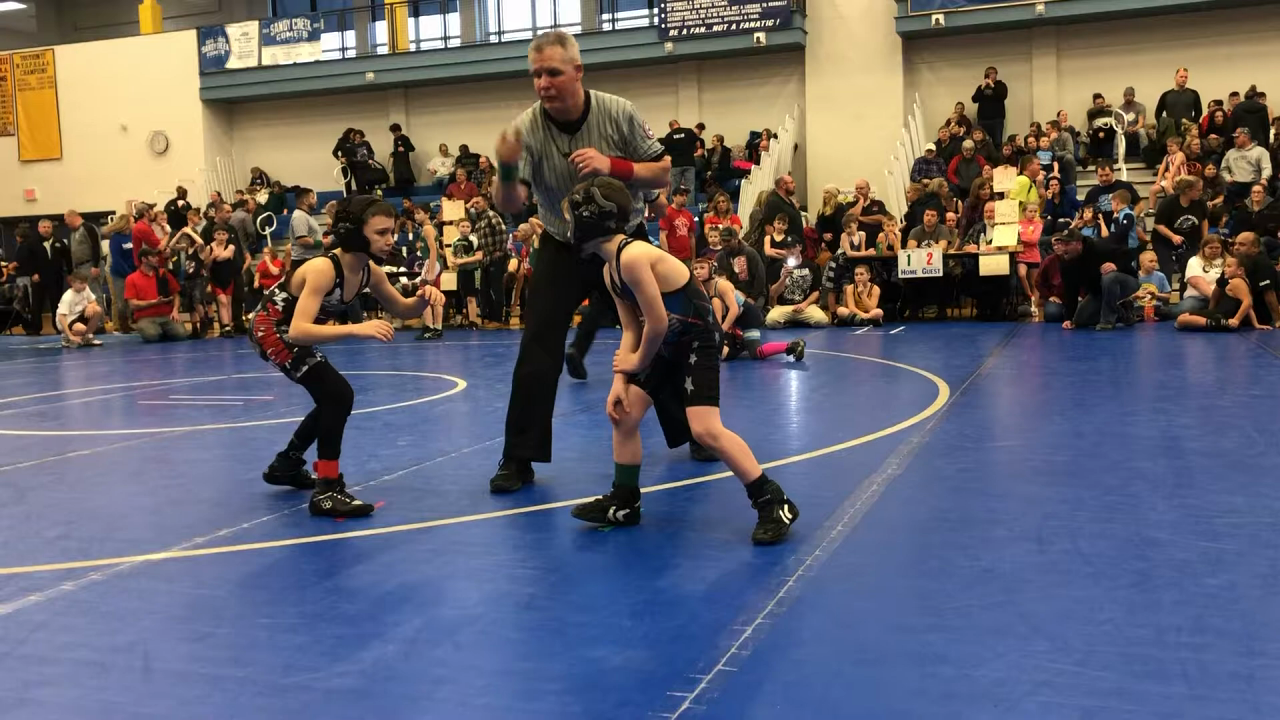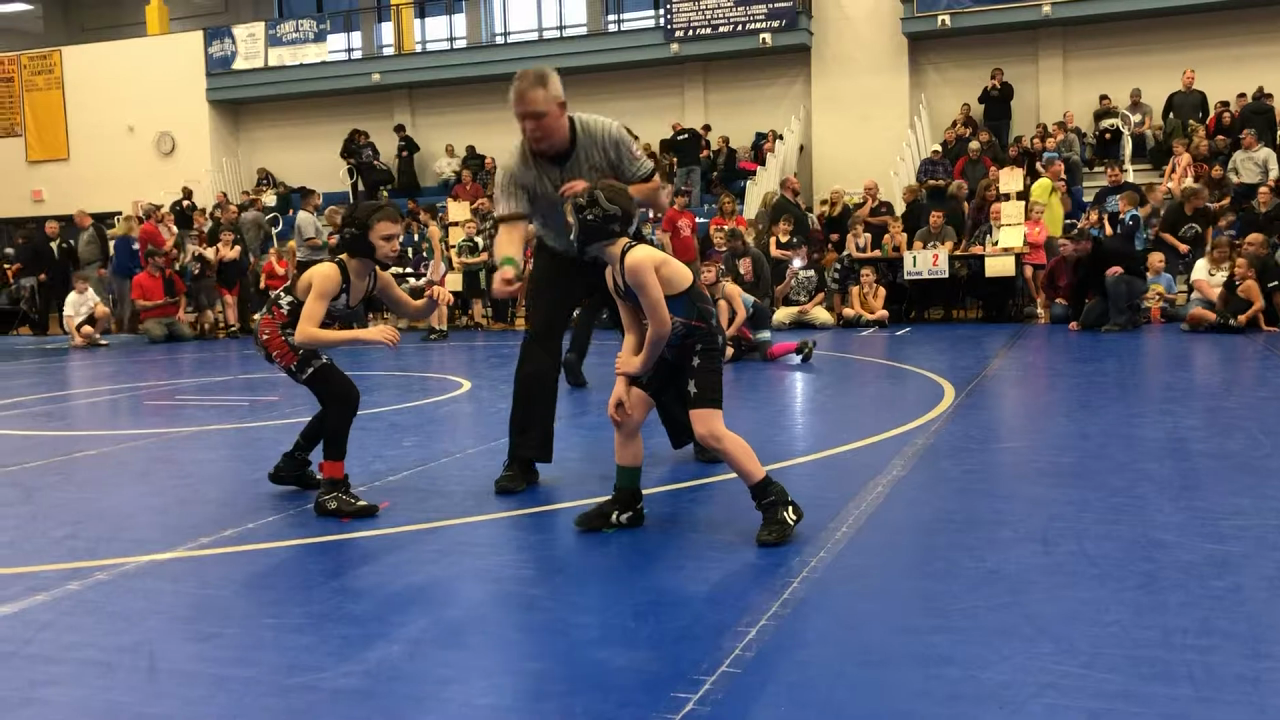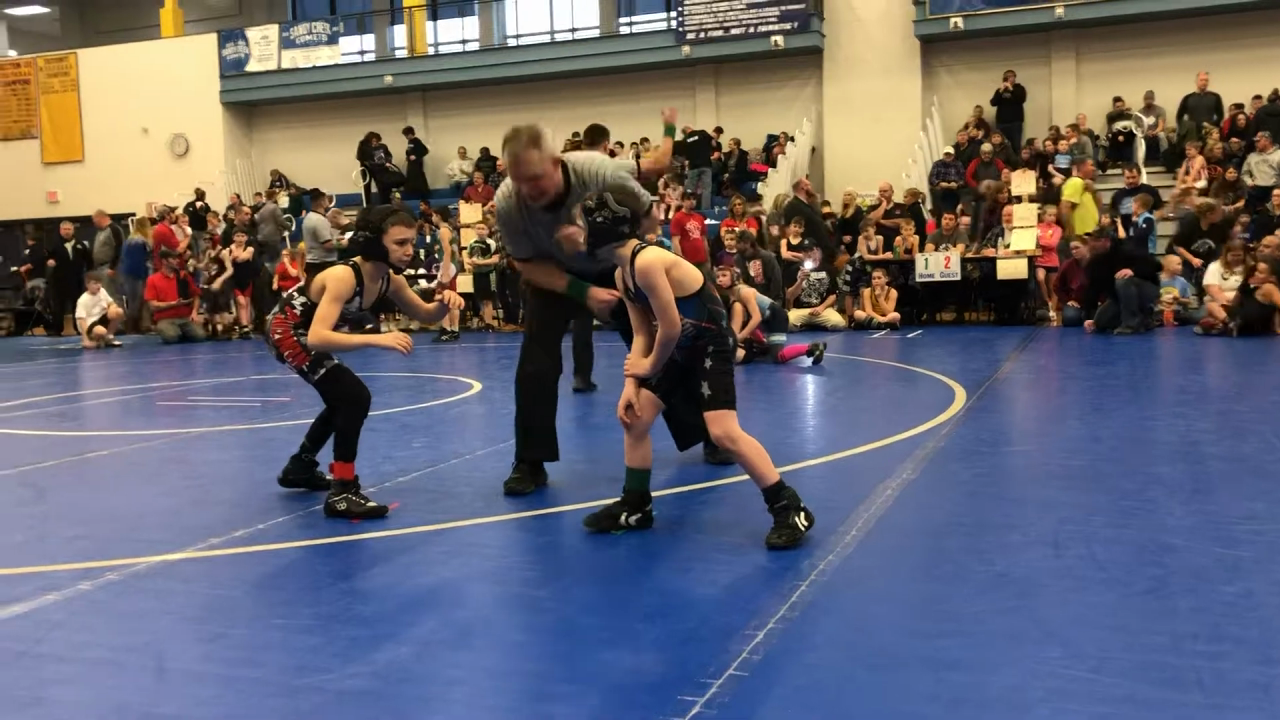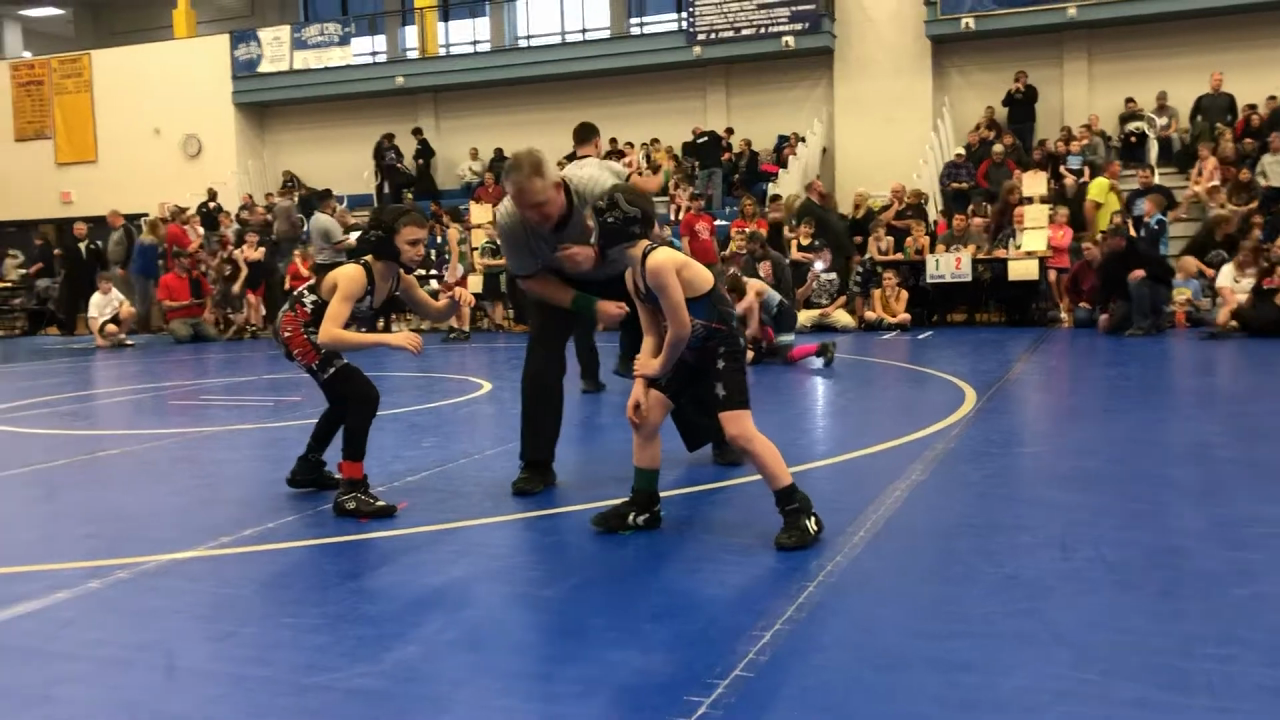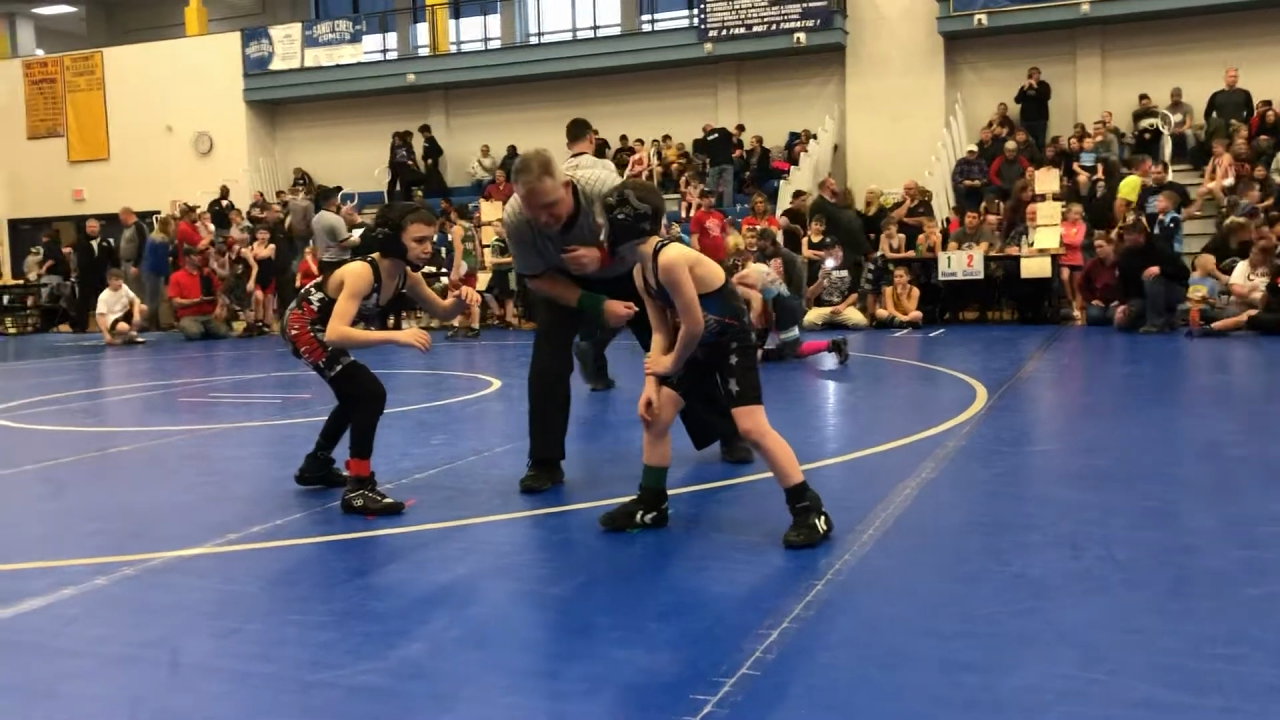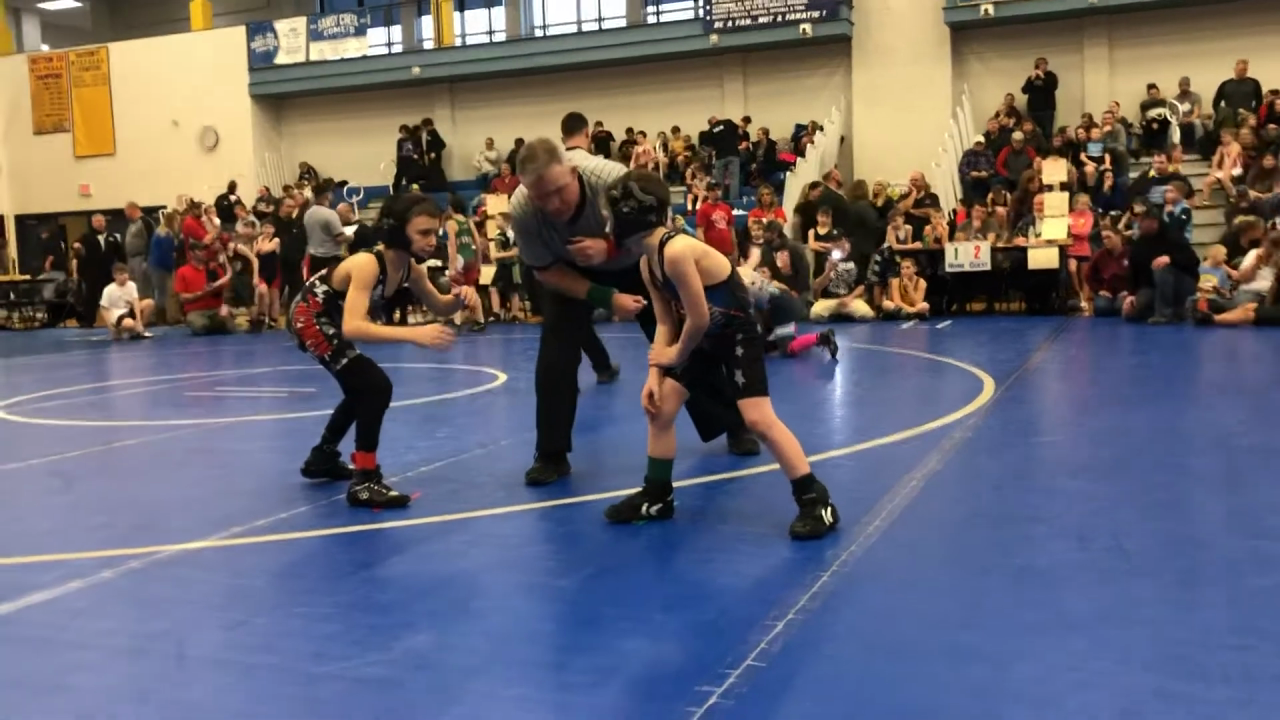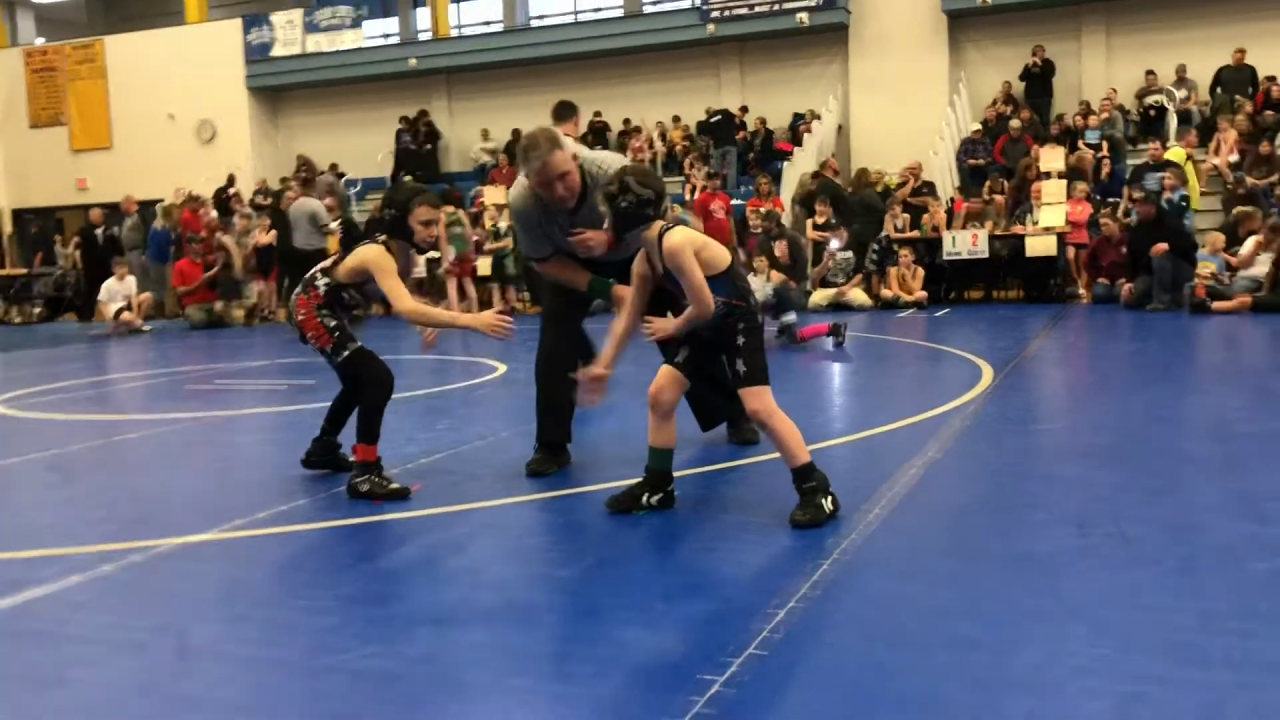
dt=0.2s
person 1, frame 1
left shoulder: (618, 112)
right shoulder: (526, 128)
left elbow: (663, 173)
right elbow: (509, 206)
left wrist: (613, 166)
right wrist: (508, 169)
right hip: (562, 248)
right knee: (538, 348)
right ankle: (518, 460)
person 1, frame 2
left shoulder: (607, 134)
right shoulder: (515, 165)
left elbow: (653, 190)
right elbow: (510, 225)
right wrist: (507, 265)
right hip: (559, 258)
right knee: (537, 350)
left ankle: (697, 433)
right ankle: (522, 461)
person 1, frame 3
left shoulder: (601, 173)
right shoulder: (506, 202)
right elbow: (526, 264)
right wrist: (584, 291)
right hip: (559, 275)
right knee: (535, 357)
left ankle: (706, 435)
right ankle: (529, 463)
person 1, frame 4
left shoulder: (601, 189)
right shoulder: (508, 219)
right elbow: (530, 279)
left wrist: (598, 254)
right wrist: (591, 306)
left hip: (625, 273)
right hip: (558, 281)
right knee: (542, 359)
right ankle: (536, 464)
person 1, frame 5
left shoulder: (607, 190)
right shoulder: (515, 219)
right elbow: (538, 279)
left wrist: (603, 256)
right wrist: (597, 306)
left hip: (632, 271)
right hip: (563, 279)
right knee: (548, 358)
left ankle: (727, 434)
right ankle: (544, 462)
person 1, frame 6
left shoulder: (612, 179)
right shoulder: (521, 211)
right elbow: (545, 270)
left wrist: (610, 248)
right wrist: (605, 298)
left hip: (637, 262)
right hip: (570, 271)
right knee: (556, 351)
left ankle: (734, 425)
right ankle: (551, 455)
person 1, frame 7
left shoulder: (613, 170)
right shoulder: (520, 201)
right elbow: (544, 262)
left wrist: (610, 239)
right wrist: (606, 290)
left hip: (636, 253)
right hip: (568, 262)
right knee: (556, 342)
left ankle: (734, 415)
right ankle: (551, 446)
person 2, frame 1
left shoulder: (633, 257)
right shoulder: (610, 269)
left elbow: (657, 323)
right elbow: (631, 328)
left wrist: (638, 363)
right wrist: (620, 381)
left hip: (698, 340)
right hip: (666, 345)
left knee: (705, 429)
right knee: (623, 414)
left ankle: (772, 503)
right ankle: (624, 502)
person 2, frame 2
left shoulder: (636, 260)
right shoulder: (612, 271)
left elbow: (660, 326)
right elbow: (633, 332)
left wrist: (641, 365)
right wrist: (621, 383)
left hip: (701, 343)
right hip: (669, 348)
left knee: (709, 431)
right knee: (625, 416)
left ankle: (777, 504)
right ankle: (627, 503)
person 2, frame 3
left shoulder: (647, 262)
right shoulder: (622, 274)
left elbow: (670, 328)
right elbow: (642, 333)
left wrist: (650, 366)
right wrist: (630, 384)
left hip: (711, 344)
right hip: (679, 349)
left knee: (724, 432)
right knee: (635, 417)
left ankle: (789, 508)
right ankle: (635, 506)
person 2, frame 4
left shoulder: (658, 262)
right shoulder: (632, 274)
left elbow: (680, 329)
right elbow: (652, 334)
left wrist: (660, 367)
right wrist: (639, 385)
left hip: (721, 345)
right hip: (688, 350)
left knee: (739, 432)
right knee: (643, 417)
left ankle: (798, 511)
right ankle: (644, 506)
person 2, frame 5
left shoulder: (670, 259)
right shoulder: (640, 271)
left elbow: (693, 326)
right elbow: (661, 331)
left wrist: (671, 364)
right wrist: (651, 383)
left hip: (732, 340)
right hip: (697, 346)
left knee: (752, 427)
right knee: (654, 415)
left ankle: (809, 510)
right ankle: (651, 504)
person 2, frame 6
left shoulder: (676, 251)
right shoulder: (647, 263)
left elbow: (699, 318)
right elbow: (665, 323)
left wrist: (676, 355)
right wrist: (654, 375)
left hip: (737, 332)
right hip: (702, 338)
left knee: (758, 418)
right knee: (659, 407)
left ankle: (815, 501)
right ankle: (656, 496)
person 2, frame 7
left shoulder: (675, 243)
right shoulder: (645, 258)
left elbow: (704, 307)
right elbow: (629, 315)
left wrist: (673, 327)
right wrist: (603, 365)
left hip: (738, 322)
right hip: (702, 327)
left knee: (759, 407)
right knee: (660, 395)
left ankle: (815, 490)
right ankle: (657, 486)
person 3, frame 1
left shoulder: (370, 271)
right shoulder: (323, 269)
left elbow: (402, 310)
right elbow: (299, 331)
left wrist: (424, 298)
right wrist: (357, 329)
left hip: (292, 331)
right hip: (272, 328)
left knee: (333, 399)
right knee: (338, 395)
left ankle: (286, 465)
right ankle: (326, 491)
person 3, frame 2
left shoulder: (377, 276)
right shoulder: (329, 274)
left elbow: (412, 312)
right elbow: (304, 335)
left wrist: (432, 299)
right wrist: (364, 334)
left hip: (297, 334)
right hip: (277, 331)
left knee: (339, 401)
right knee: (344, 396)
left ankle: (291, 465)
right ankle: (332, 491)
person 3, frame 3
left shoulder: (390, 280)
right shoulder: (344, 277)
left elbow: (425, 315)
right elbow: (318, 338)
left wrist: (444, 302)
right wrist: (377, 339)
left hip: (308, 333)
right hip: (289, 331)
left knee: (343, 402)
right knee: (354, 397)
left ankle: (299, 467)
right ankle: (342, 492)
person 3, frame 4
left shoulder: (400, 278)
right shoulder: (355, 275)
left elbow: (435, 313)
right elbow: (328, 337)
left wrist: (454, 300)
right wrist: (388, 339)
left hip: (315, 329)
right hip: (297, 327)
left knee: (345, 401)
right knee: (363, 396)
left ankle: (307, 468)
right ankle: (351, 492)
person 3, frame 5
left shoulder: (406, 275)
right shoulder: (362, 273)
left elbow: (442, 312)
right elbow: (336, 334)
left wrist: (461, 299)
right wrist: (396, 335)
left hip: (322, 327)
right hip: (304, 325)
left knee: (355, 398)
right knee: (370, 394)
left ankle: (316, 465)
right ankle: (358, 489)
person 3, frame 6
left shoulder: (410, 267)
right shoulder: (368, 265)
left elbow: (439, 307)
right elbow: (352, 328)
left wrist: (460, 297)
right wrist: (413, 334)
left hip: (328, 320)
right hip: (310, 318)
left knee: (361, 391)
right knee: (376, 387)
left ankle: (322, 458)
right ankle: (364, 482)
person 3, frame 7
right shoulder: (377, 256)
left elbow: (402, 301)
right elbow: (405, 309)
left wrist: (428, 323)
right wrist: (472, 320)
left hip: (330, 311)
right hip: (311, 309)
left knee: (359, 383)
right knee: (377, 379)
left ankle: (322, 450)
right ankle: (365, 475)
